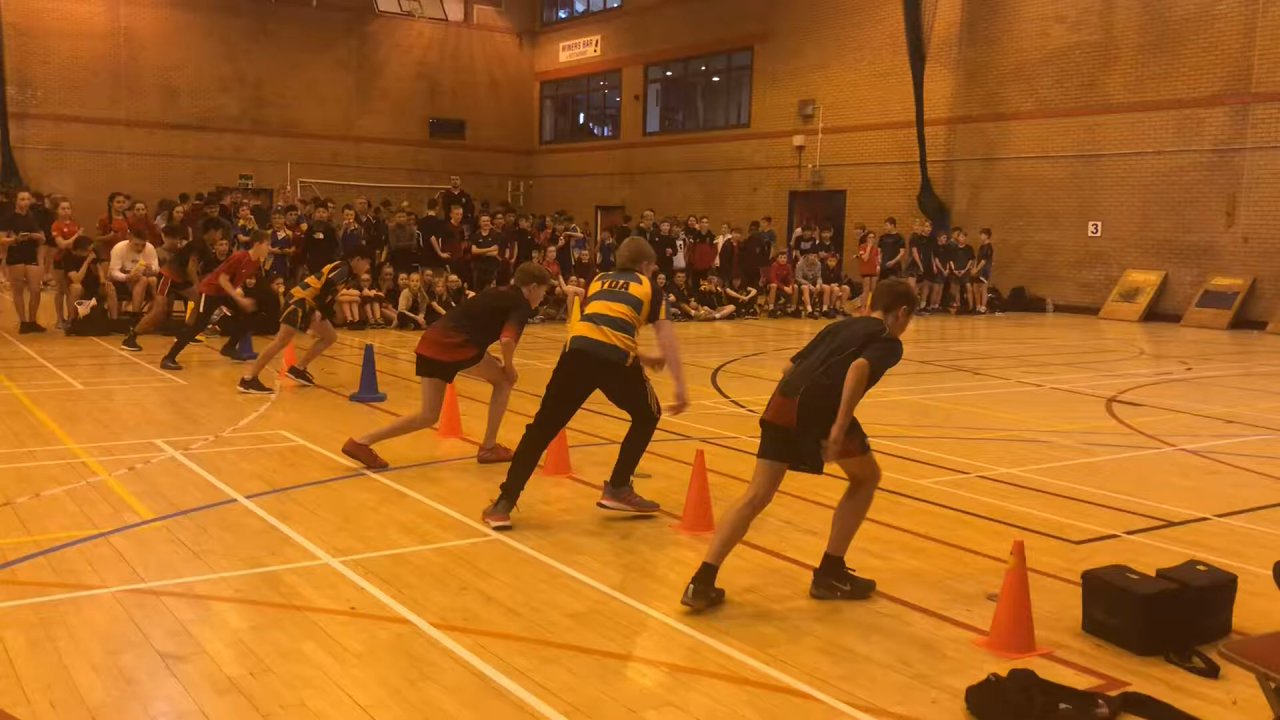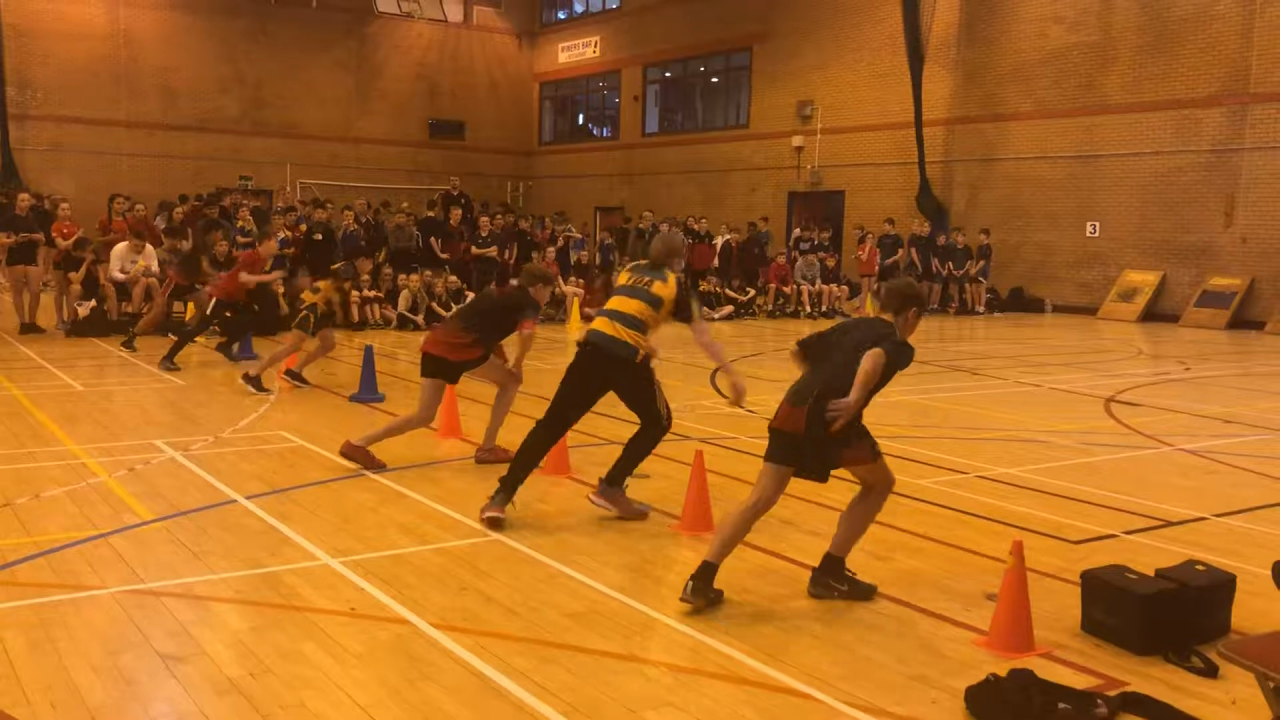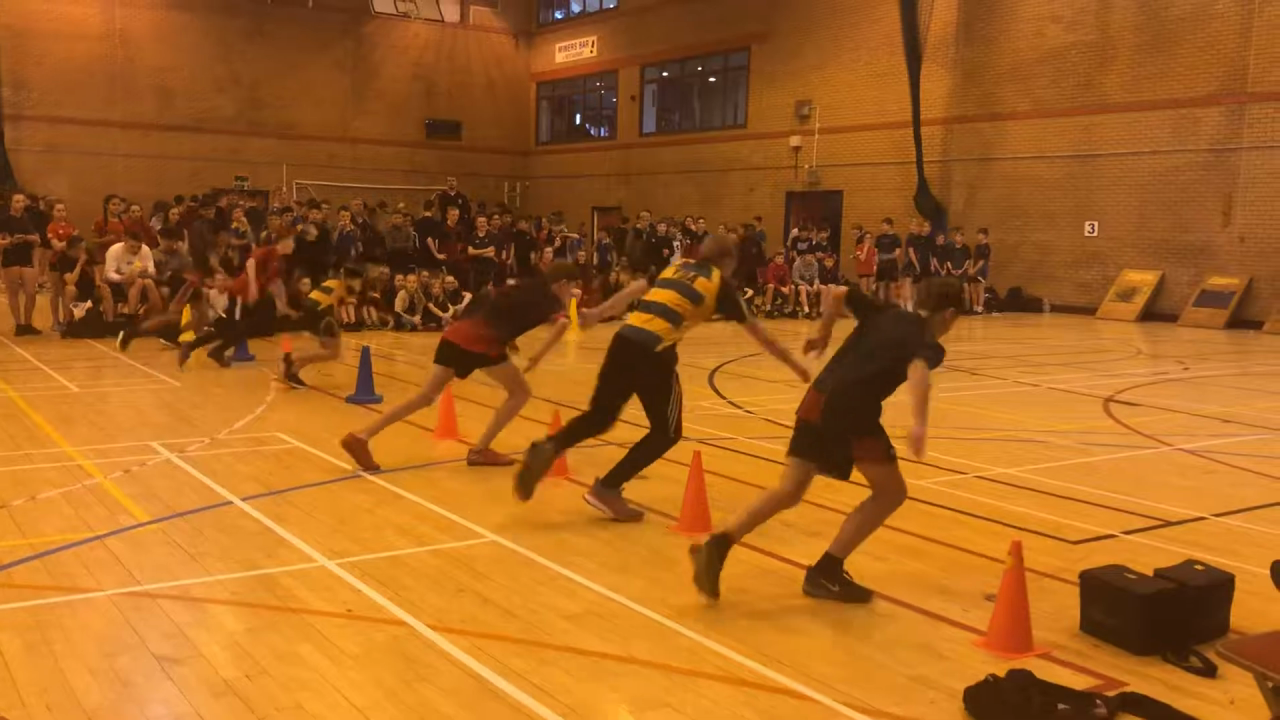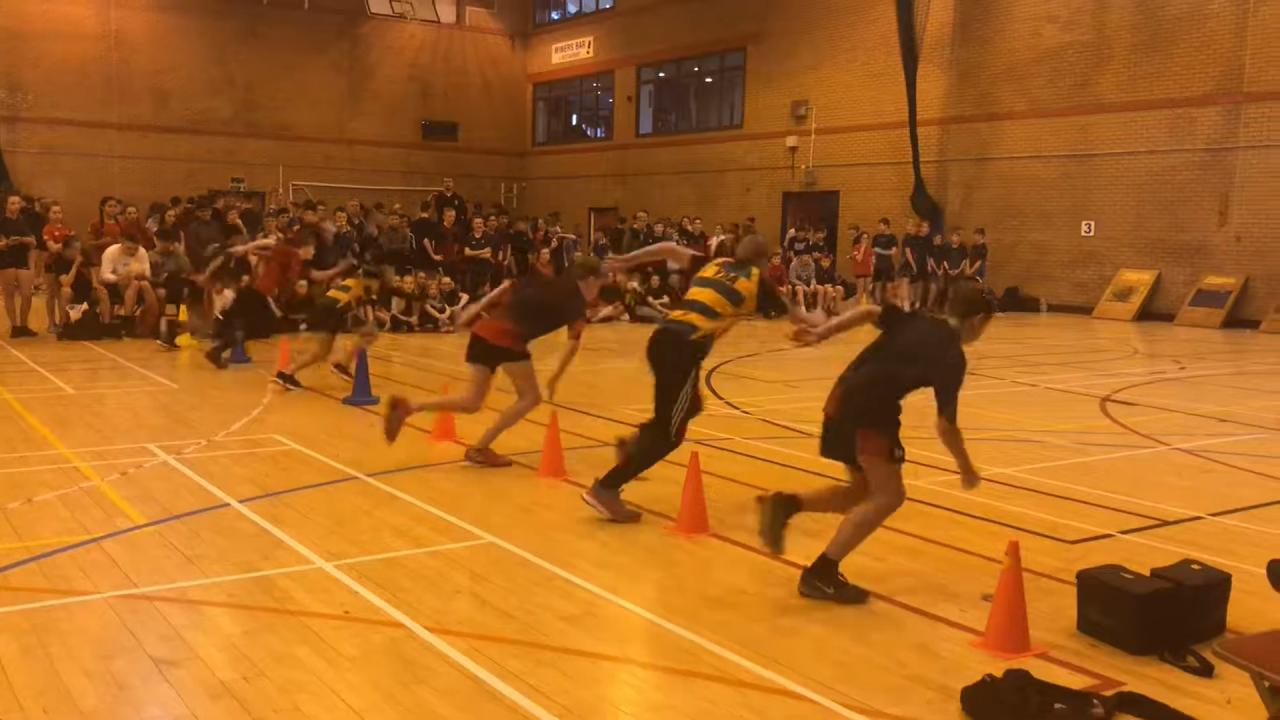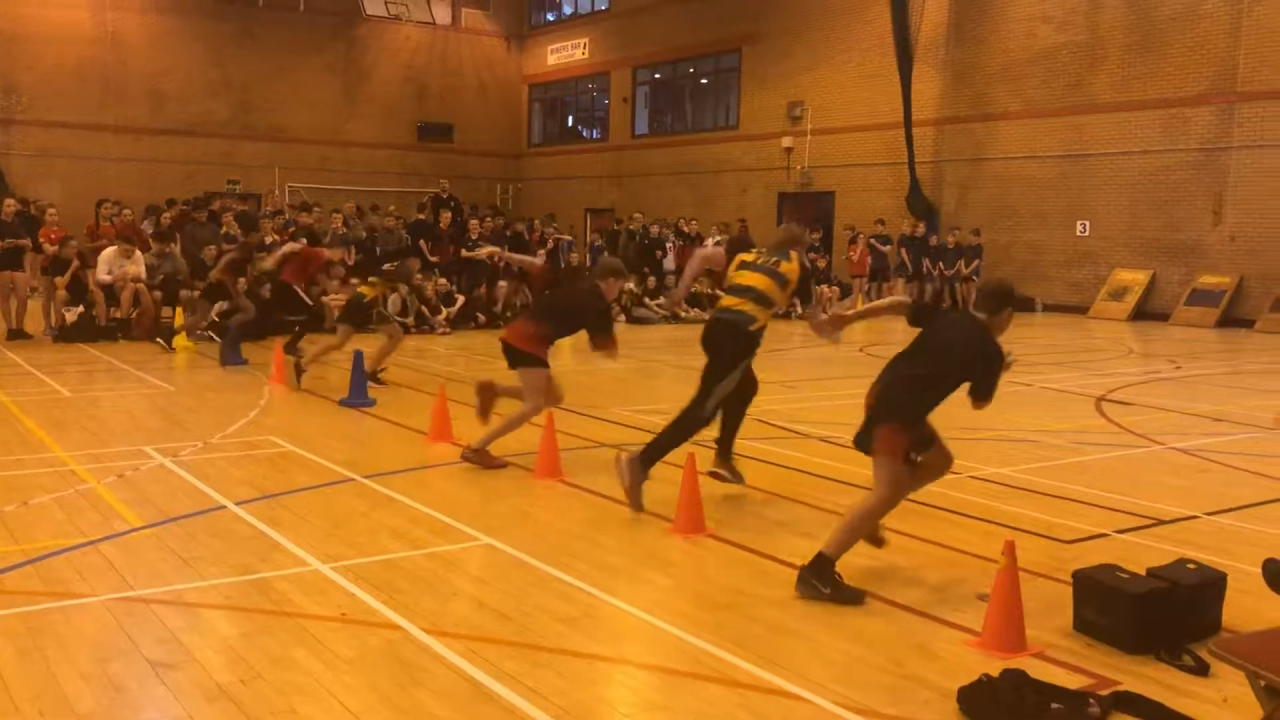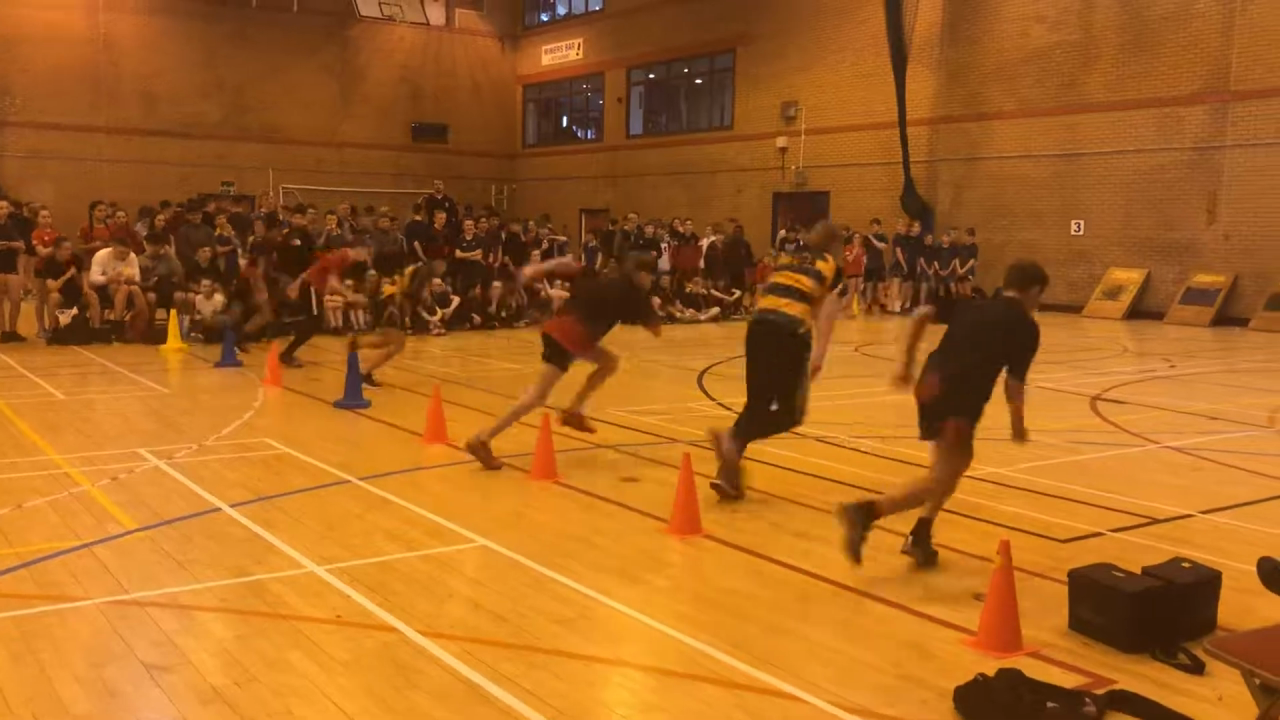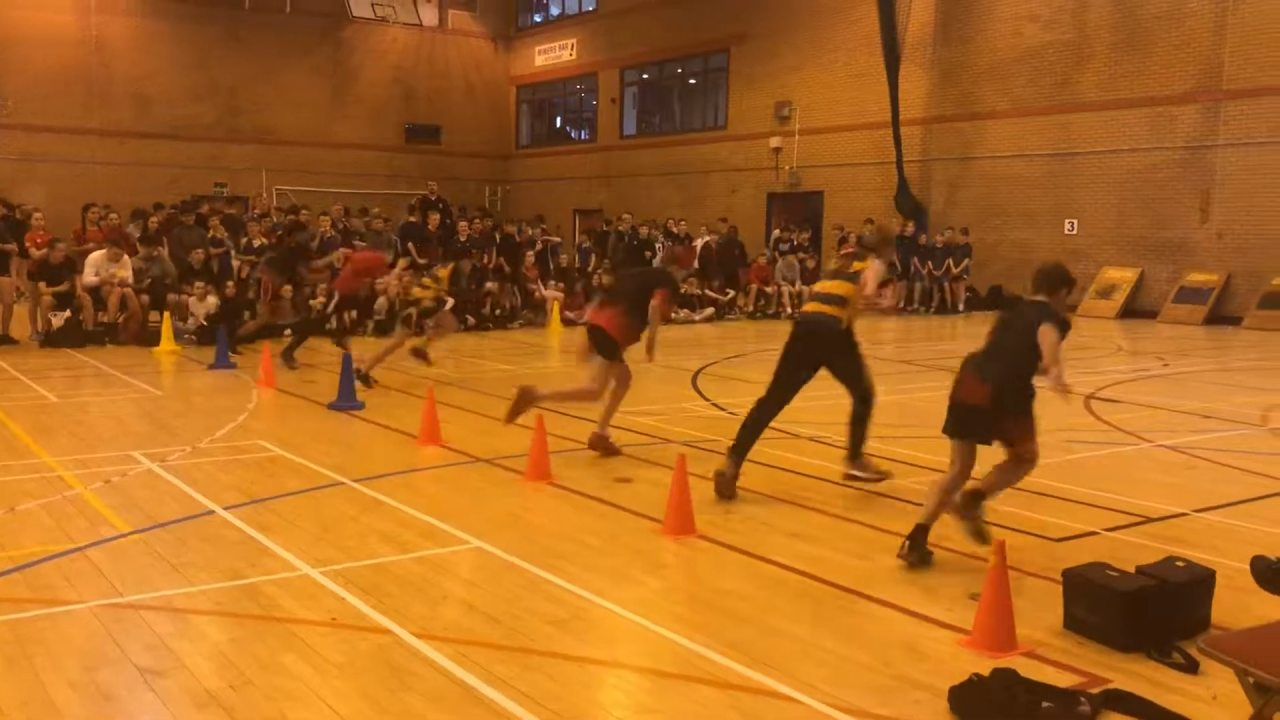
dt=0.1s
person 1, frame 1
left shoulder: (841, 326)
right shoulder: (888, 343)
left elbow: (793, 365)
right elbow: (857, 369)
right wrist: (839, 428)
left hip: (783, 403)
right hip: (820, 410)
left knee: (755, 496)
right knee: (866, 477)
person 1, frame 2
left shoulder: (849, 326)
right shoulder: (900, 347)
left elbow: (800, 351)
right elbow: (874, 359)
right wrist: (855, 401)
left hip: (792, 409)
right hip: (830, 417)
left knee: (760, 499)
right knee: (880, 484)
person 1, frame 3
left shoulder: (884, 313)
right shoulder: (928, 346)
left elbow: (838, 294)
right elbow: (918, 370)
left wrist: (823, 335)
right wrist: (918, 424)
left hip: (816, 402)
right hip: (847, 411)
left knee: (787, 492)
right knee: (890, 492)
person 1, frame 4
left shoulder: (915, 322)
right shoulder: (952, 357)
left elbow: (870, 312)
right elbow: (945, 424)
left wrist: (822, 332)
right wrist: (965, 467)
left hip: (844, 398)
right hip: (873, 408)
left knee: (863, 491)
right knee: (888, 496)
left ankle: (785, 503)
person 1, frame 5
left shoulder: (943, 317)
right shoulder: (990, 351)
left elbow: (899, 304)
right elbow: (979, 402)
left wrist: (852, 315)
right wrist: (997, 369)
left hip: (886, 393)
right hip: (903, 408)
left knee: (940, 460)
right knee: (888, 493)
person 1, frame 6
left shoulder: (973, 306)
right shoulder: (1027, 327)
left elbow: (921, 316)
right elbow: (1015, 383)
left wrist: (907, 364)
right wrist: (1017, 423)
left hip: (931, 383)
right hip: (957, 393)
left knee: (956, 462)
right knee: (943, 476)
person 1, frame 7
left shoulder: (1010, 313)
right shoulder: (1055, 319)
right elbow: (1046, 332)
right wrist: (1056, 374)
left hip: (967, 384)
right hip: (1005, 392)
left knee: (958, 470)
right knee: (1024, 459)
right ankle: (972, 498)
person 2, frame 1
left shoulder: (599, 281)
right shoulder: (649, 289)
right elbow: (667, 338)
left wrist: (645, 359)
right wrist: (680, 385)
left hip: (577, 352)
right hip: (616, 362)
left knee: (541, 429)
right knee: (647, 415)
left ankle: (503, 505)
right ankle: (618, 489)
person 2, frame 2
left shoulder: (629, 271)
right shoulder: (676, 286)
right elbow: (703, 335)
right wrist: (731, 374)
left hip: (593, 345)
right hip: (627, 357)
left knee: (552, 425)
right knee: (658, 423)
left ankle: (501, 498)
right ankle: (610, 489)
person 2, frame 3
left shoulder: (677, 266)
right shoulder: (721, 285)
left elbow: (637, 289)
right elbow: (758, 332)
left wrist: (598, 312)
right wrist: (795, 364)
left hip: (623, 342)
right hip: (653, 351)
left knee: (597, 417)
right knee: (667, 433)
left ankle: (545, 450)
right ankle: (607, 490)
person 2, frame 4
left shoulder: (713, 265)
right shoulder: (760, 284)
left elbow: (670, 249)
right elbow: (797, 318)
left wrist: (627, 259)
left hip: (662, 337)
right hip: (689, 344)
left knee: (690, 405)
right knee: (668, 434)
left ankle: (639, 442)
right ankle: (605, 489)
person 2, frame 5
left shoulder: (746, 256)
right shoulder: (798, 268)
left elbow: (704, 255)
right elbow: (814, 319)
left wrist: (681, 290)
left hip: (716, 326)
right hip: (744, 333)
left knee: (746, 388)
right knee: (703, 408)
left ankle: (724, 460)
right ankle: (637, 464)
person 2, frame 6
left shoulder: (787, 256)
right shoulder: (832, 266)
right elbow: (828, 309)
right wrist: (819, 352)
left hip: (759, 326)
right hip: (790, 333)
left knee: (758, 404)
right knee: (790, 414)
left ankle: (728, 472)
right ankle: (732, 438)
person 2, frame 7
left shoulder: (846, 256)
right shoulder: (875, 261)
right elbow: (869, 293)
left hip: (804, 327)
right hip: (832, 332)
left knee: (773, 400)
right knee: (863, 395)
left ankle: (732, 463)
right ankle: (855, 460)
person 3, frame 1
left shoulder: (500, 295)
right shoulder: (519, 305)
right elbow: (507, 341)
left wrist: (495, 362)
right wrist: (507, 365)
left hip: (431, 343)
right hip: (450, 346)
left knee: (428, 416)
right knee: (506, 379)
left ankle: (360, 442)
right ankle: (488, 447)
person 3, frame 2
left shoulder: (505, 295)
right shoulder: (528, 303)
right elbow: (527, 334)
left wrist: (503, 360)
right wrist: (517, 363)
left hip: (437, 343)
right hip: (457, 347)
left knee: (424, 416)
right knee: (511, 380)
left ankle: (358, 444)
right ankle: (487, 448)
person 3, frame 3
left shoulder: (527, 288)
right shoulder: (551, 300)
right elbow: (562, 323)
right wrist: (537, 357)
left hip: (457, 335)
right hip: (481, 343)
left knee: (424, 397)
right knee: (520, 392)
left ankle: (360, 437)
right ankle: (480, 450)
person 3, frame 4
left shoulder: (552, 283)
right shoulder: (576, 301)
left elbow: (510, 285)
right elbow: (575, 340)
left wrist: (477, 307)
right wrist: (556, 376)
left hip: (484, 330)
right hip: (505, 337)
left knee: (470, 403)
right knee: (530, 397)
left ankle: (406, 406)
right ankle: (480, 448)
person 3, frame 5
left shoulder: (575, 286)
right shoulder: (599, 306)
left elbow: (537, 266)
right elbow: (609, 351)
left wrist: (506, 255)
left hip: (514, 335)
right hip: (528, 341)
left knee: (553, 397)
right knee: (538, 403)
left ankle: (492, 390)
right ankle: (476, 449)
person 3, frame 6
left shoulder: (603, 280)
right shoulder: (636, 294)
left elbow: (566, 264)
right elbow: (656, 329)
left wrist: (537, 269)
left hip: (560, 327)
right hip: (570, 337)
left knee: (610, 362)
right knee: (537, 397)
left ankle: (573, 411)
right ankle: (481, 440)
person 3, frame 7
left shoulder: (637, 274)
right shoulder: (670, 283)
left elbow: (600, 301)
right elbow: (656, 305)
left wrist: (589, 342)
right wrist: (651, 341)
left hip: (599, 322)
right hip: (616, 328)
left knee: (625, 379)
right knee: (594, 391)
left ankle: (600, 435)
right ankle: (534, 395)
